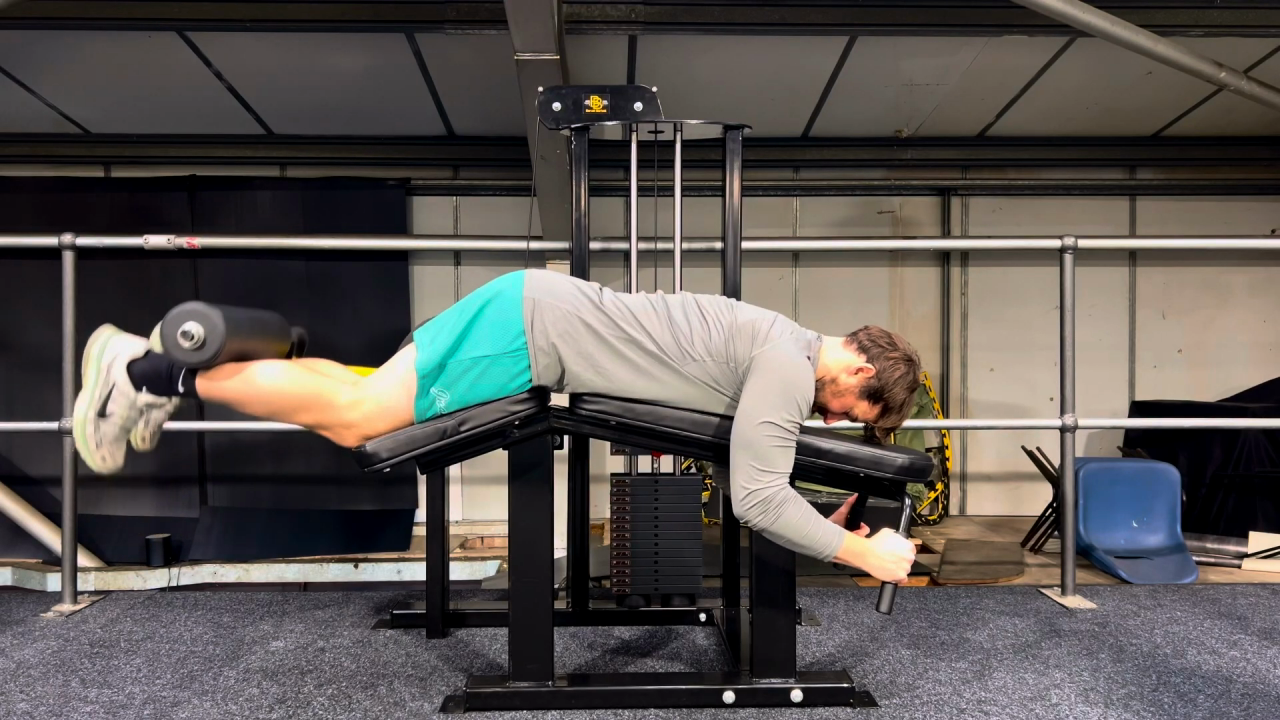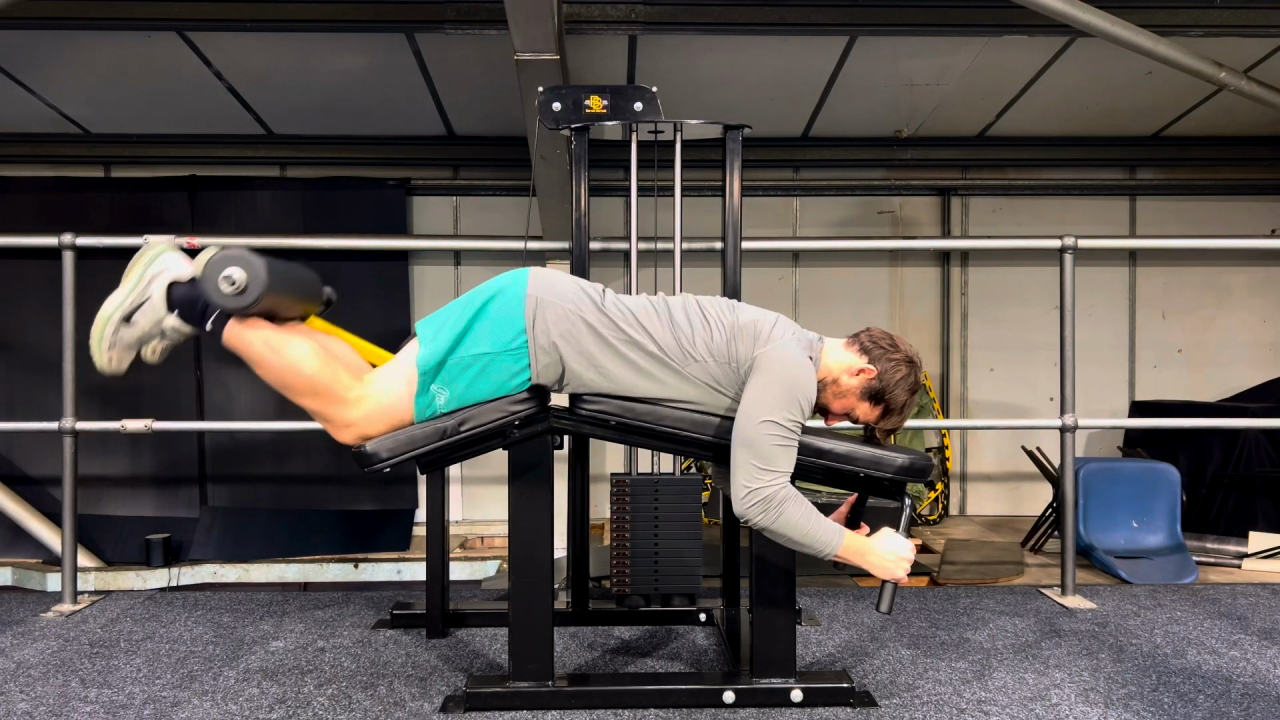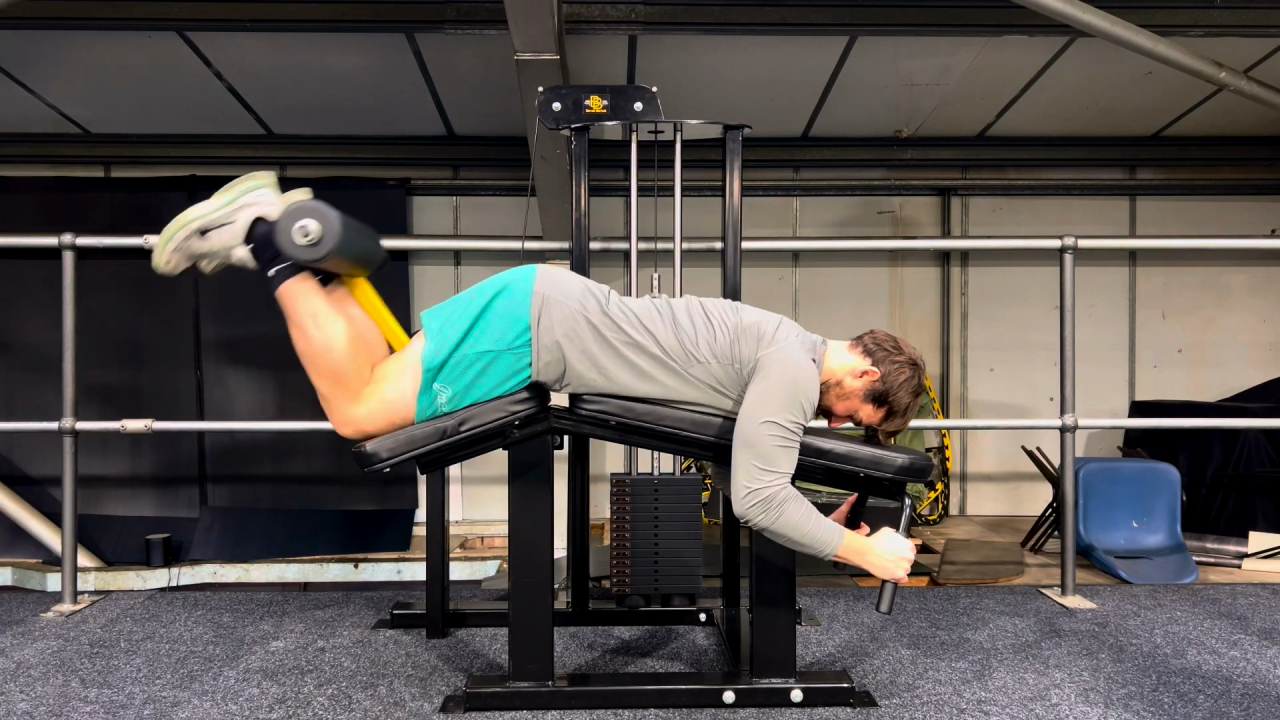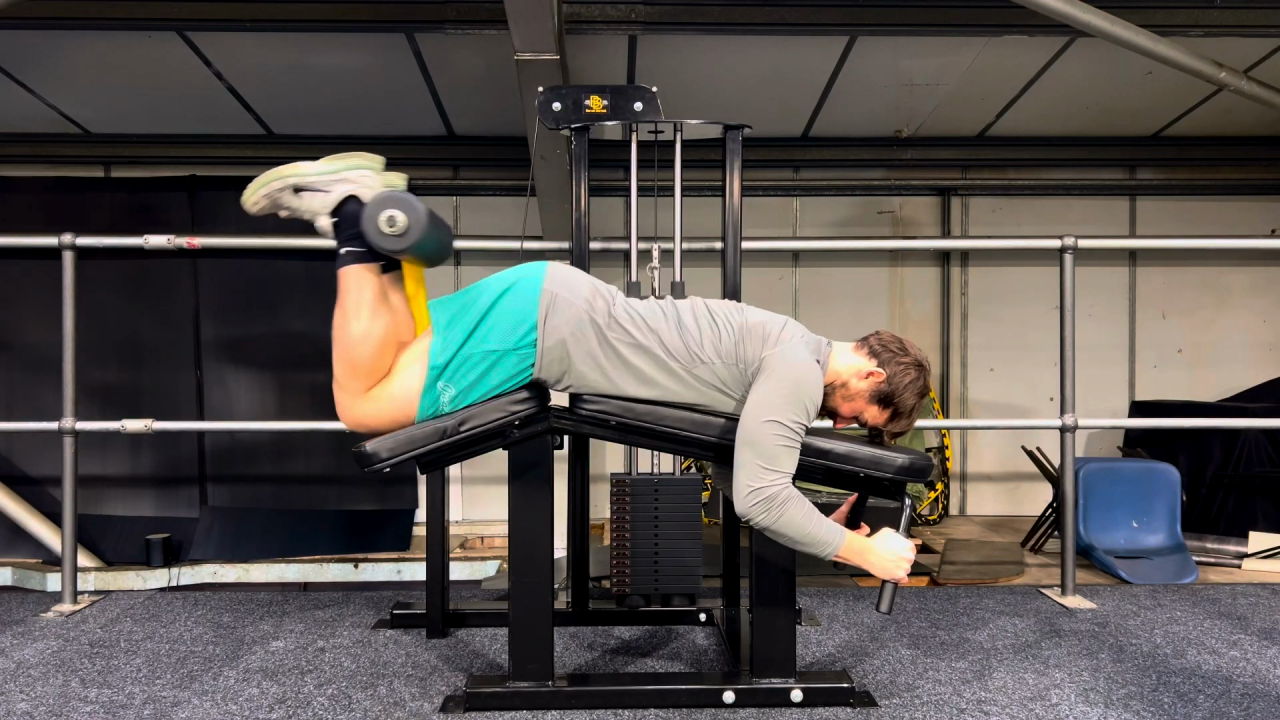
dt=0.2s
person 1, frame 1
left shoulder: (782, 352)
right shoulder: (790, 367)
left elbow: (752, 473)
right elbow: (757, 498)
left wrist: (827, 519)
right wrist: (863, 553)
left hip: (539, 315)
right hip: (532, 328)
left knee: (355, 401)
right knee: (350, 415)
left ankle: (178, 369)
right ankle: (158, 373)
person 1, frame 2
left shoulder: (780, 351)
right shoulder: (792, 367)
left elbow: (742, 470)
right elbow: (757, 497)
left wrist: (823, 519)
right wrist: (860, 549)
left hip: (541, 312)
right hip: (532, 326)
left knee: (363, 391)
right knee: (354, 415)
left ankle: (209, 293)
right ankle: (193, 301)
person 1, frame 3
left shoulder: (782, 356)
right shoulder: (794, 368)
left elbow: (737, 478)
right elbow: (759, 496)
left wrist: (821, 522)
right wrist: (862, 551)
left hip: (545, 306)
right hip: (536, 322)
left knee: (373, 381)
right knee: (361, 410)
left ankle: (292, 248)
right ankle: (270, 242)
person 1, frame 4
left shoulder: (788, 357)
right shoulder: (798, 371)
left elbow: (738, 478)
right elbow: (760, 497)
left wrist: (819, 524)
right wrist: (864, 551)
left hip: (554, 302)
right hip: (541, 320)
left knee: (383, 373)
right knee: (364, 405)
left ankle: (369, 226)
right ankle: (354, 222)
